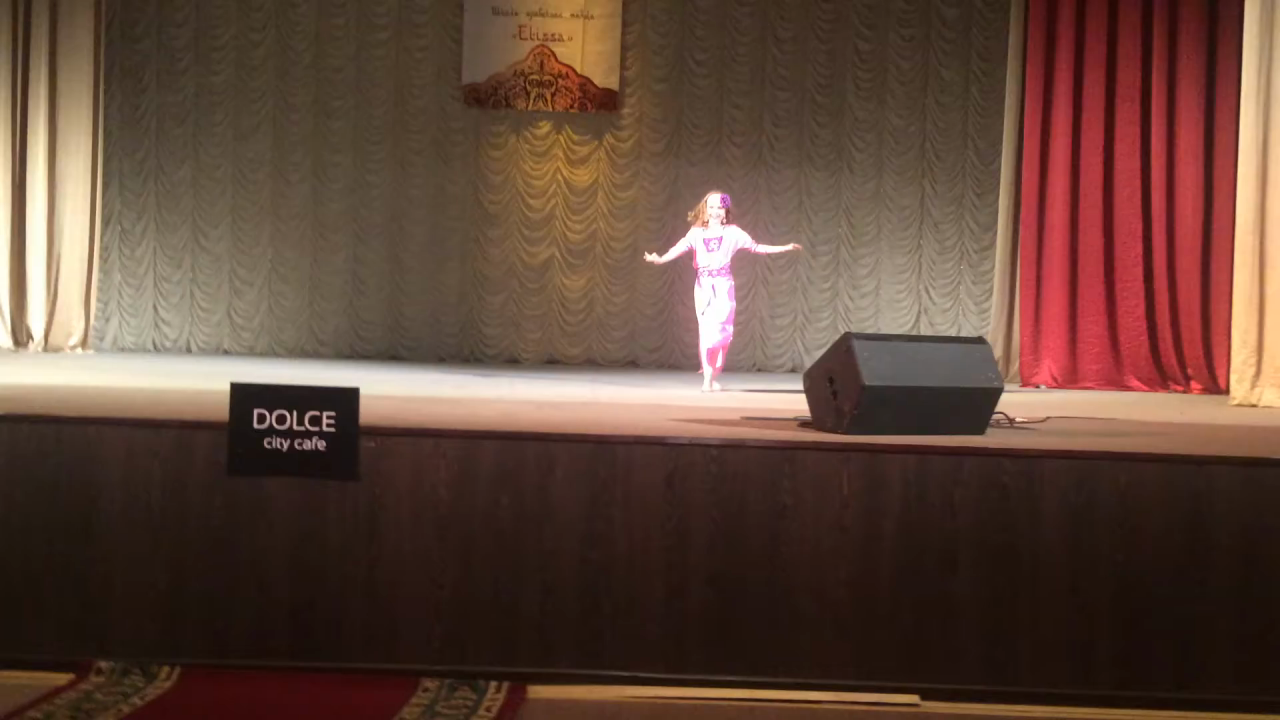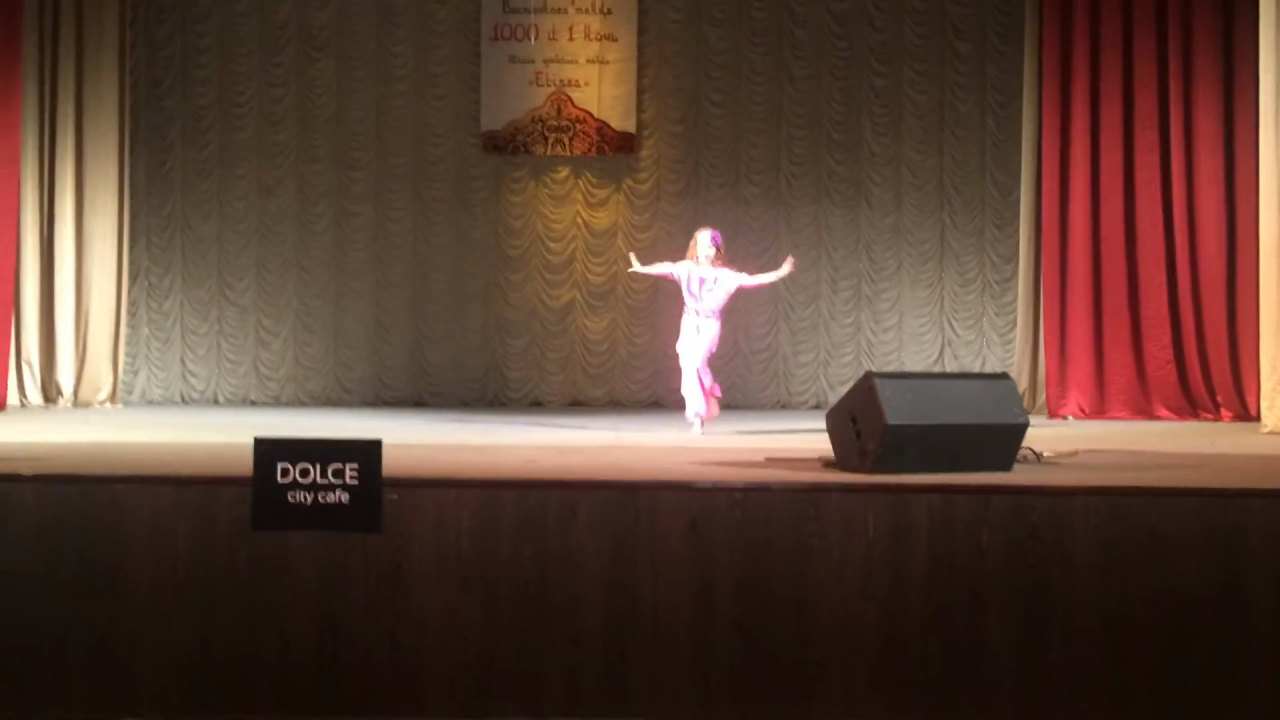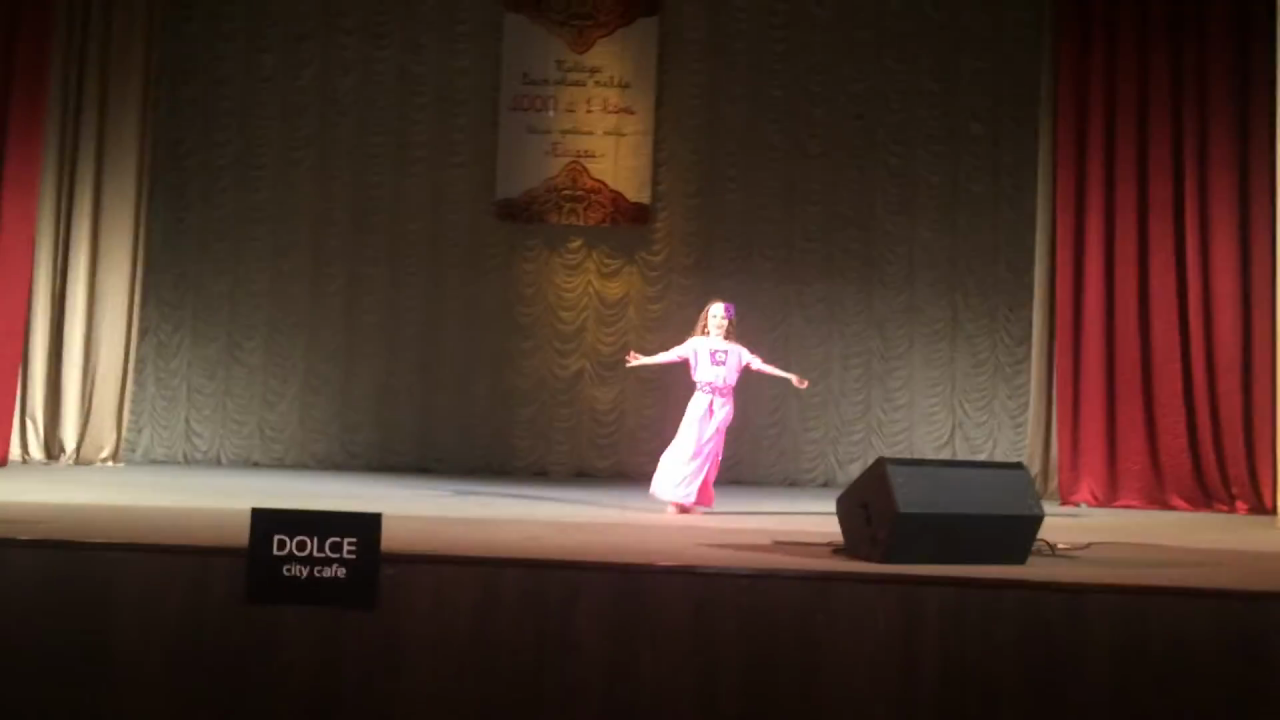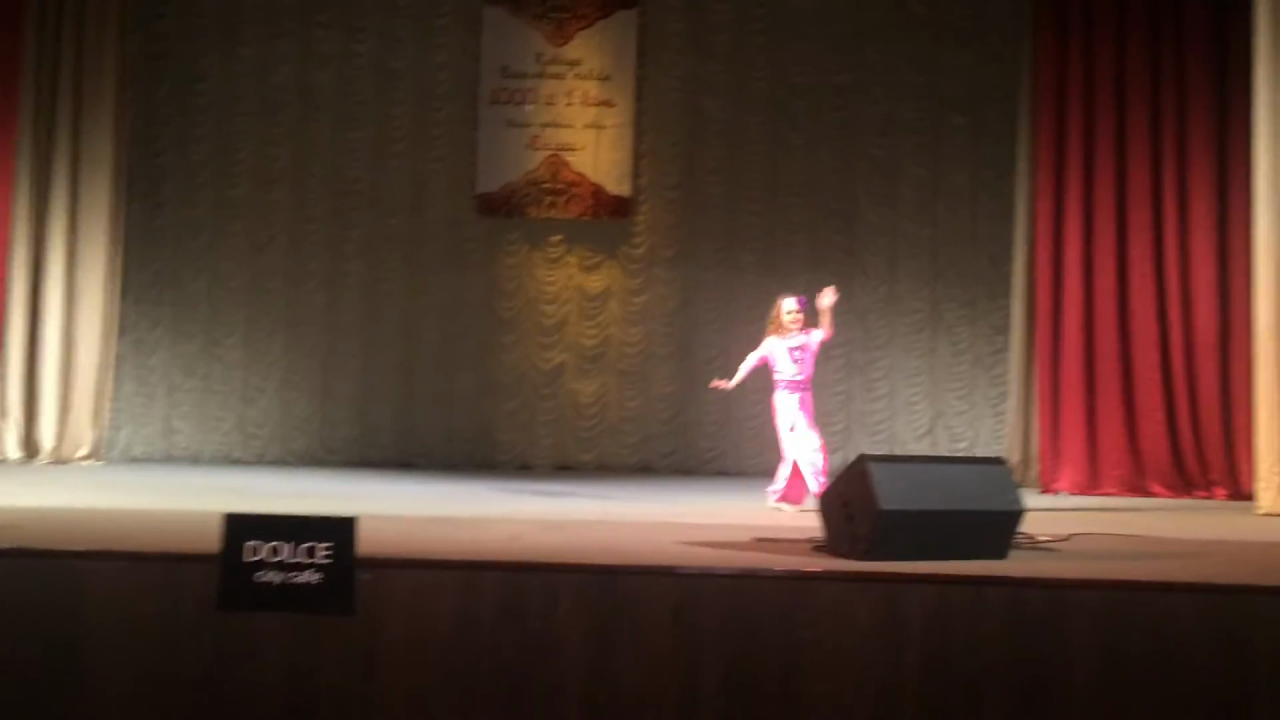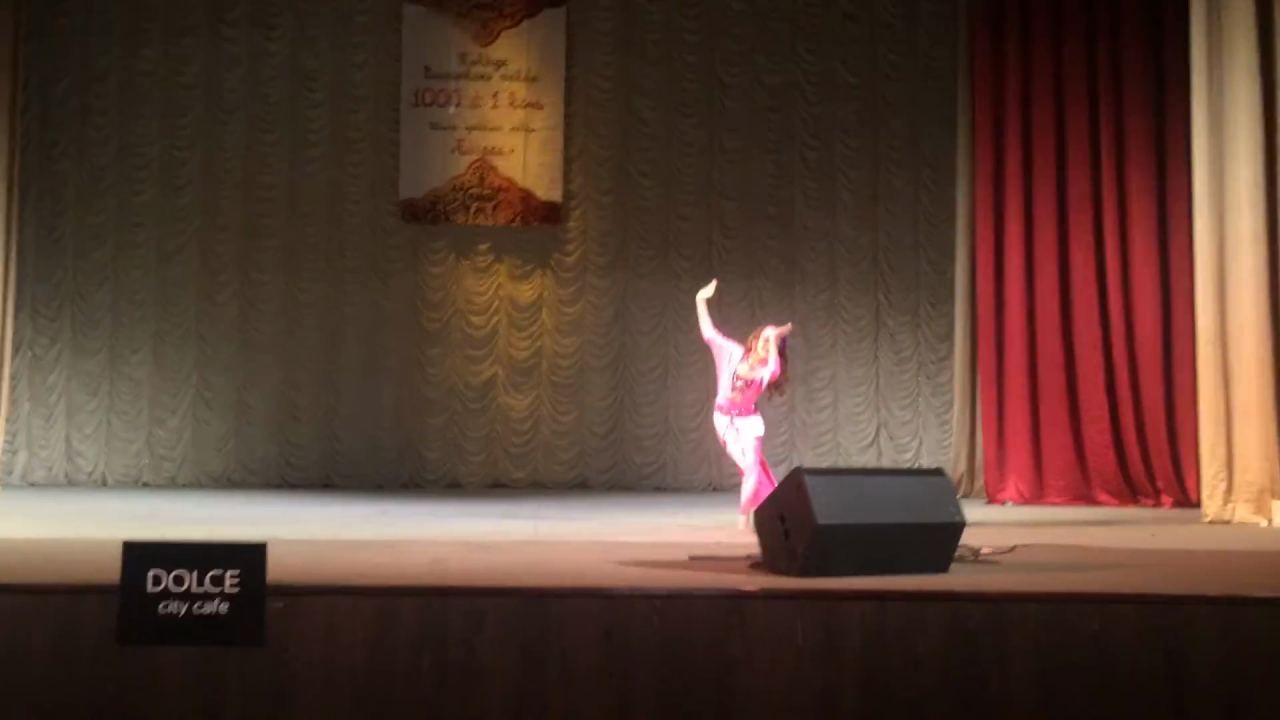
dt=0.7s
person 1, frame 1
left shoulder: (732, 232)
right shoulder: (696, 232)
left elbow: (756, 247)
right elbow: (681, 248)
left wrist: (785, 247)
right wrist: (660, 259)
left hip: (723, 284)
right hip: (704, 285)
left knee: (720, 326)
right knee: (706, 328)
left ankle: (714, 376)
right ankle: (708, 376)
person 1, frame 2
left shoulder: (725, 274)
right shoulder: (687, 268)
left elbow: (750, 280)
right elbow: (664, 269)
left wrist: (778, 273)
right wrist: (642, 268)
left hip: (710, 324)
right hip: (690, 324)
left knee: (696, 361)
right knee: (690, 367)
right ankle: (696, 419)
person 1, frame 3
left shoulder: (735, 348)
right shoulder: (696, 343)
left elbow: (757, 364)
right elbow: (672, 354)
left wrist: (789, 376)
right wrist: (643, 359)
left hip: (723, 404)
right hip: (701, 400)
left knee: (709, 451)
right knee: (687, 446)
left ankle: (688, 500)
right ankle: (674, 498)
person 1, frame 4
left shoulder: (809, 337)
right shoulder: (773, 342)
left elbow: (826, 333)
right elbow: (753, 360)
left wrist: (825, 309)
right wrist: (732, 382)
left hip: (804, 397)
right hip: (785, 398)
left knee: (803, 448)
right knee: (809, 445)
left ankle: (780, 496)
person 1, frame 5
left shoulder: (766, 371)
right shoulder: (733, 353)
left elbow: (775, 368)
right elbow: (708, 331)
left wrist: (776, 339)
right wrist: (701, 300)
left hip: (747, 420)
right hip: (724, 418)
left knee: (751, 462)
right knee: (747, 463)
left ankle: (746, 514)
